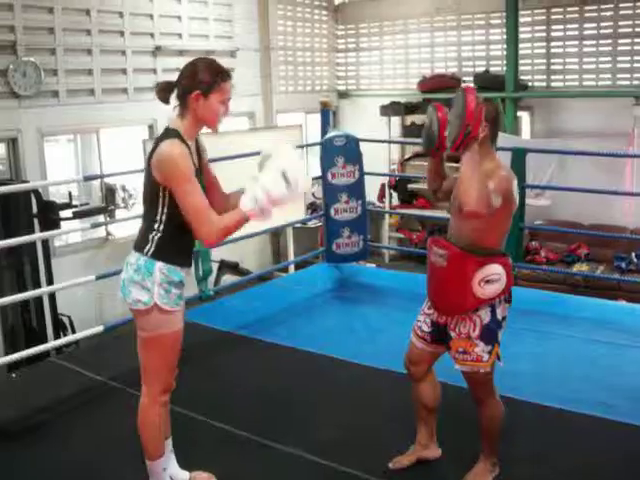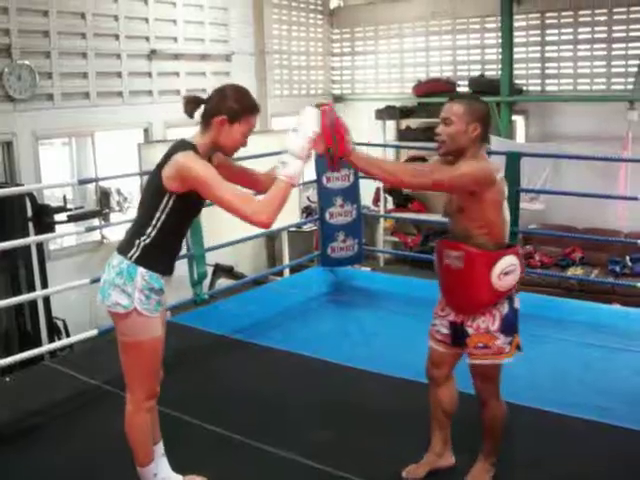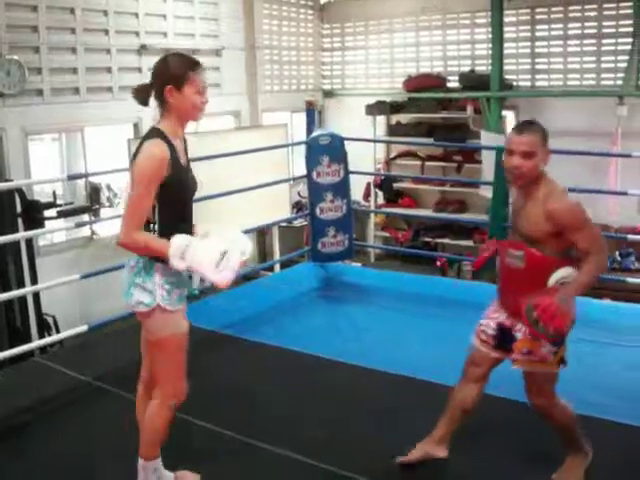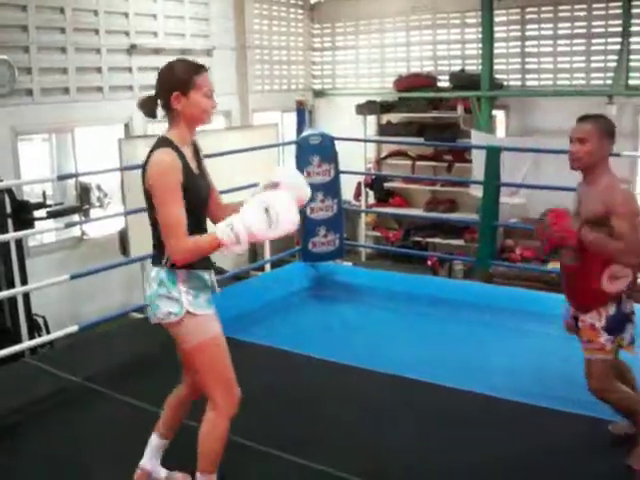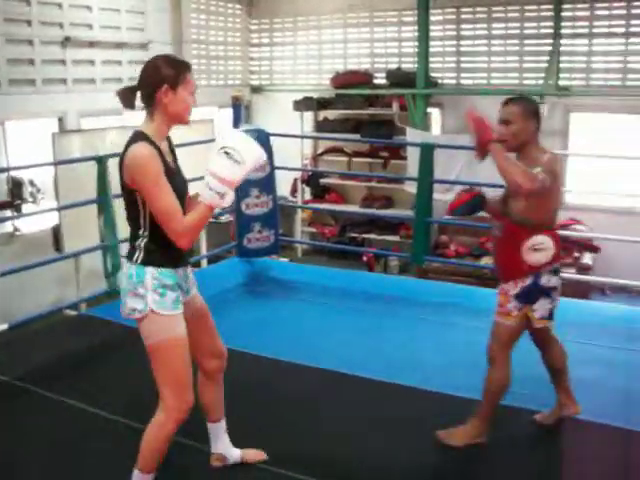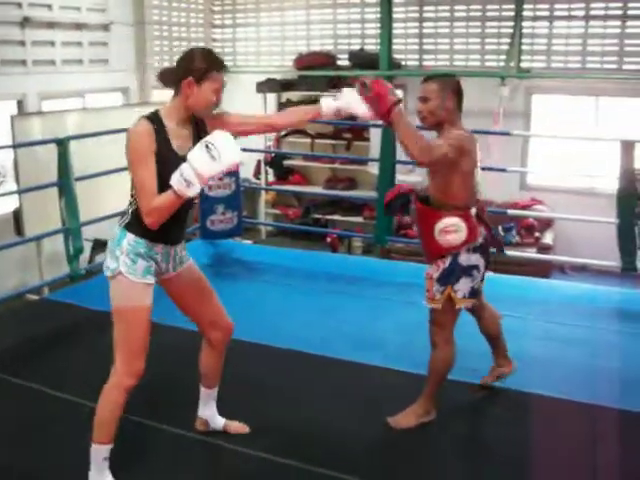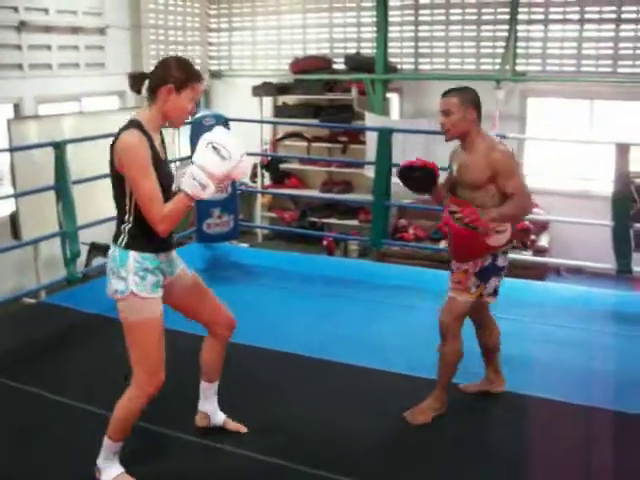
dt=0.4s
person 1, frame 1
left shoulder: (189, 144)
right shoulder: (171, 152)
left elbow: (217, 204)
right elbow: (210, 233)
left wrist: (256, 189)
right wrist: (260, 199)
left hip: (166, 272)
right hip: (155, 275)
left knee: (164, 383)
right knee: (156, 389)
person 1, frame 2
left shoulder: (204, 157)
right shoulder: (188, 164)
left elbow: (260, 183)
right elbow: (262, 215)
left wrist: (296, 154)
right wrist: (293, 162)
left hip: (145, 279)
right hip: (134, 282)
left knee: (151, 387)
right knee: (142, 394)
person 1, frame 3
left shoulder: (176, 143)
right shoulder: (154, 151)
right elbow: (128, 236)
left wrist: (210, 247)
right wrist: (187, 251)
left hip: (168, 277)
right hip: (156, 279)
left knee: (153, 382)
right knee: (171, 391)
person 1, frame 4
left shoulder: (190, 149)
right shoulder: (164, 161)
left elbow: (215, 210)
right elbow: (179, 250)
left wrist: (264, 199)
right wrist: (243, 229)
left hip: (192, 284)
right hip: (179, 287)
left knee: (195, 384)
right knee: (225, 399)
person 1, frame 5
left shoulder: (162, 142)
right shoulder: (141, 154)
right elbow: (182, 234)
left wrist: (222, 180)
right wrist: (221, 185)
left hip: (176, 275)
right hip: (152, 281)
left knee: (214, 360)
right knee: (177, 403)
person 1, frame 6
left shoulder: (203, 123)
right shoulder: (145, 131)
left elbow: (273, 122)
right elbow: (151, 214)
left wrist: (331, 106)
right wrist: (195, 175)
left hip: (173, 251)
right hip: (135, 252)
left knee: (219, 329)
right knee: (128, 372)
left ankle: (207, 414)
person 1, frame 7
left shoulder: (155, 135)
right shoulder: (131, 141)
right elbow: (160, 220)
left wrist: (206, 177)
right wrist: (201, 177)
left hip: (163, 258)
right hip: (135, 265)
left knee: (223, 323)
right knee: (149, 381)
left ankle: (207, 410)
person 2, frame 1
left shoulder: (499, 177)
right shoulder: (473, 168)
left elbow: (473, 207)
right elbow: (440, 190)
left wrist: (467, 146)
right wrist: (436, 154)
left hip: (478, 301)
right hip: (444, 293)
left knee: (480, 388)
right knee: (416, 364)
right ankle: (426, 442)
person 2, frame 2
left shoulder: (479, 172)
right shoulder: (451, 167)
left elbow: (412, 179)
right elbow: (406, 176)
left wrist: (347, 152)
right wrist: (349, 154)
left hip: (488, 299)
right hip: (456, 295)
left knee: (486, 388)
right knee: (437, 373)
person 2, frame 3
left shoulder: (559, 205)
right shoulder: (520, 191)
left elbow: (598, 255)
left wrist: (565, 298)
right wrist: (499, 248)
left hip: (540, 310)
right hip: (509, 302)
left knee: (541, 398)
right knee: (473, 371)
right ankle: (436, 442)
person 2, frame 4
right shoulder: (585, 185)
left wrist: (579, 235)
right wrist: (557, 234)
left hip: (605, 300)
right hip: (581, 293)
left knee: (601, 383)
right knee: (606, 363)
person 2, frame 5
left shoulder: (546, 163)
right shoulder: (521, 164)
left elbow: (527, 186)
right elbow: (507, 208)
left wrist: (492, 144)
right wrist: (480, 201)
left hip: (533, 271)
right hip: (519, 268)
left knee: (497, 351)
right knee: (542, 335)
left ankle: (477, 426)
right ankle: (565, 401)
person 2, frame 6
left shoulder: (458, 139)
right shoulder: (450, 140)
left elbow: (423, 157)
left wrist: (391, 109)
right wrist: (418, 195)
left hip: (456, 248)
right hip: (457, 242)
left knee: (440, 330)
right knee: (476, 304)
left ankle: (425, 406)
right ankle: (502, 361)
person 2, frame 7
left shoulder: (497, 155)
right shoulder: (458, 154)
left elbow: (524, 201)
left wrist: (487, 218)
right wrist: (430, 186)
left hip: (484, 251)
right hip: (467, 248)
left knee: (449, 323)
right knee: (478, 313)
left ankle: (438, 397)
right ankle: (493, 377)
